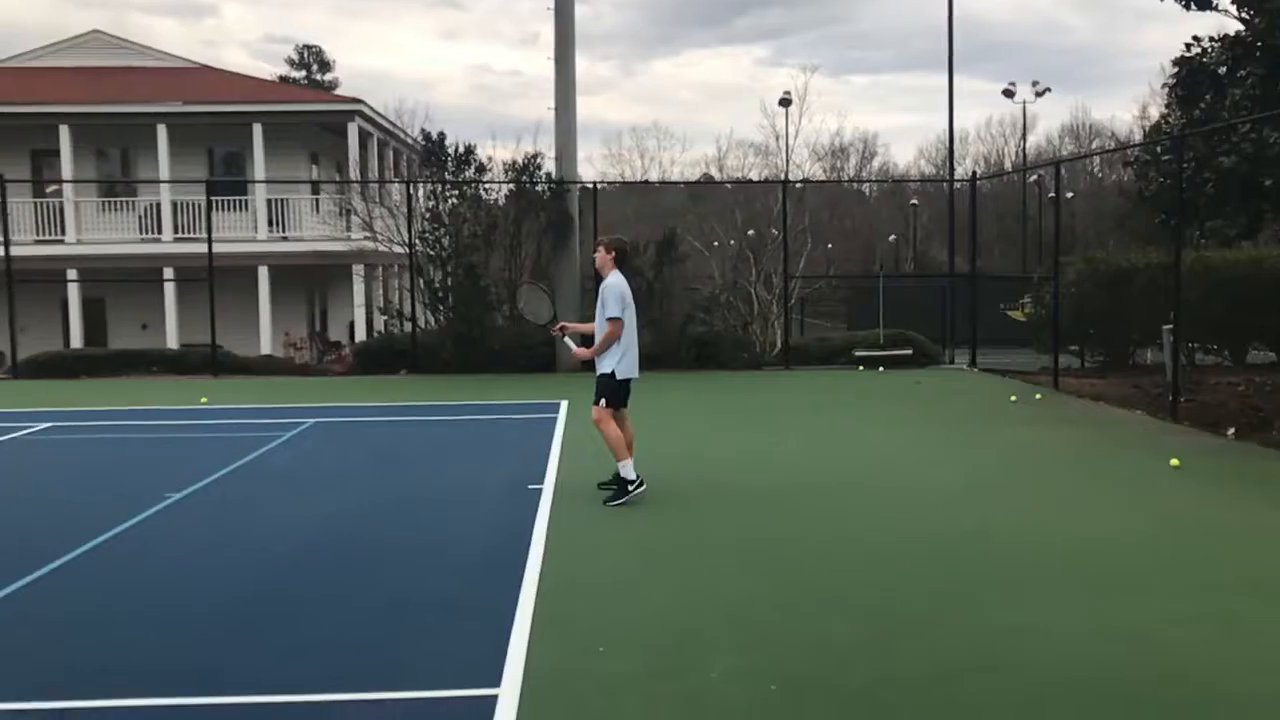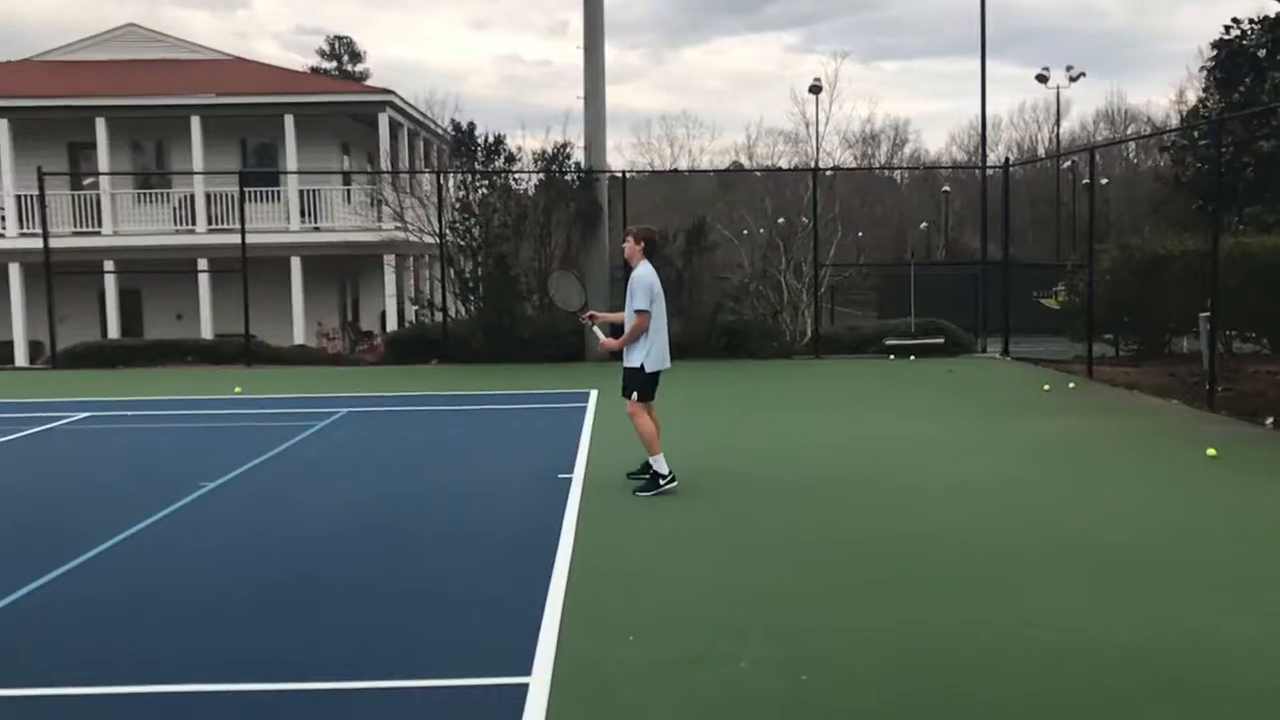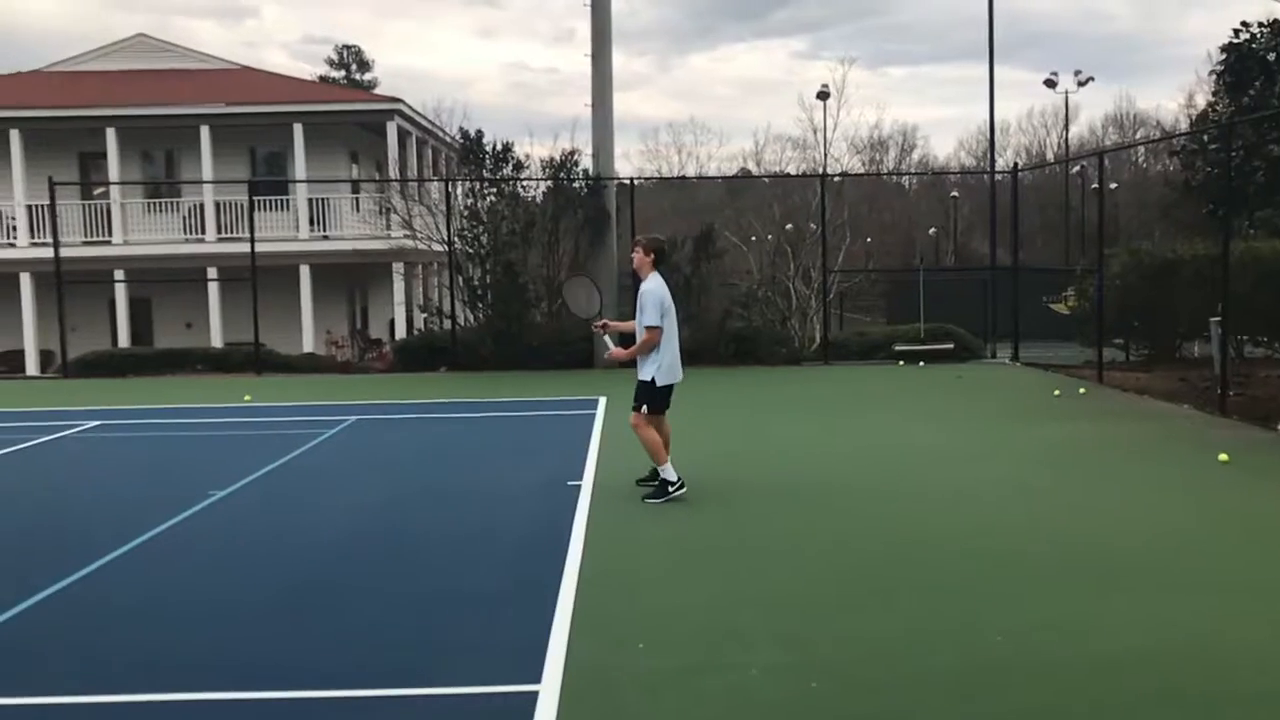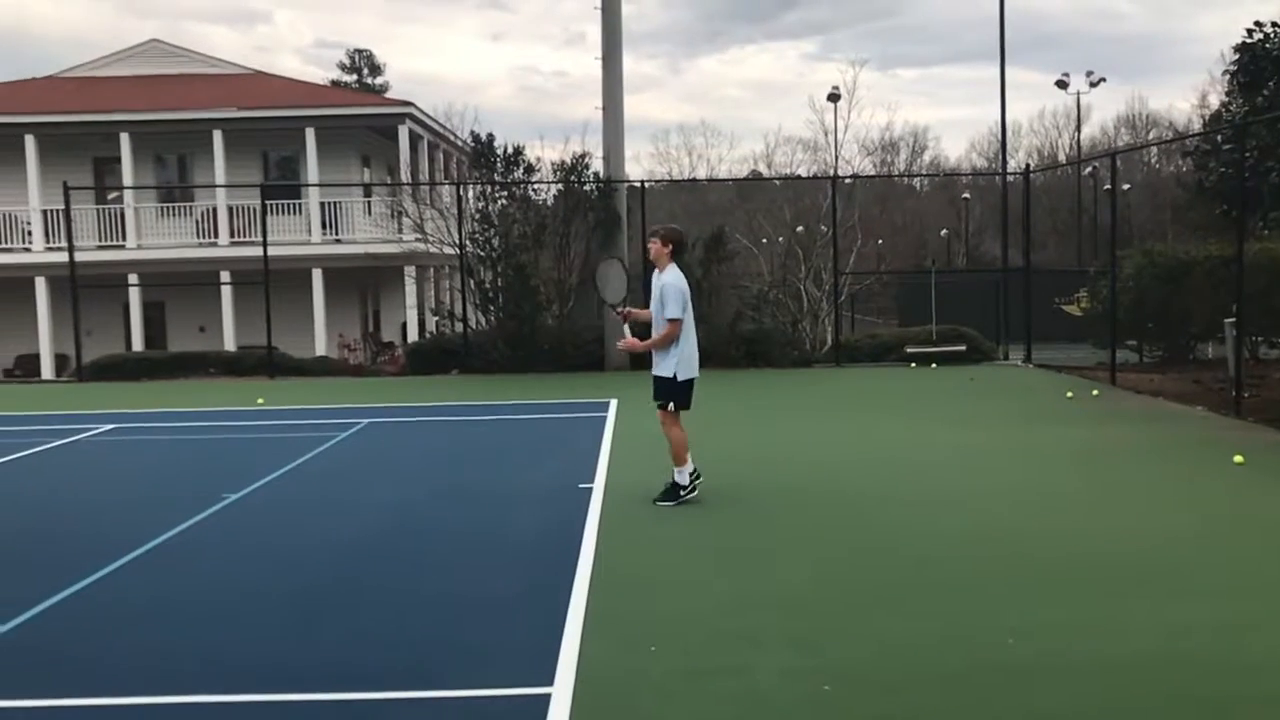
dt=0.2s
person 1, frame 1
left shoulder: (612, 285)
right shoulder: (612, 283)
left elbow: (615, 329)
left wrist: (591, 352)
right wrist: (572, 327)
left hip: (614, 365)
right hip: (618, 365)
left knee: (601, 417)
right knee: (618, 417)
left ankle: (630, 478)
right ankle: (626, 474)
person 1, frame 2
left shoulder: (641, 276)
right shoulder: (643, 274)
left elbow: (642, 322)
left wrist: (618, 343)
right wrist: (601, 316)
left hip: (642, 357)
right hip: (648, 356)
left knee: (635, 411)
right knee: (645, 408)
left ankle: (663, 474)
right ankle: (654, 463)
person 1, frame 3
left shoulder: (650, 290)
right shoulder: (652, 286)
left elbow: (653, 336)
left wrist: (626, 354)
right wrist: (614, 325)
left hip: (656, 370)
right hip: (661, 368)
left knee: (640, 423)
right knee: (656, 419)
left ankle: (672, 481)
right ankle: (662, 470)
person 1, frame 4
left shoulder: (671, 282)
right shoulder: (659, 276)
left elbow: (673, 329)
left wrist: (642, 346)
right wrist: (635, 314)
left hip: (675, 364)
right hip: (666, 364)
left knee: (668, 421)
right knee: (671, 419)
left ankle: (683, 484)
right ankle: (687, 471)
